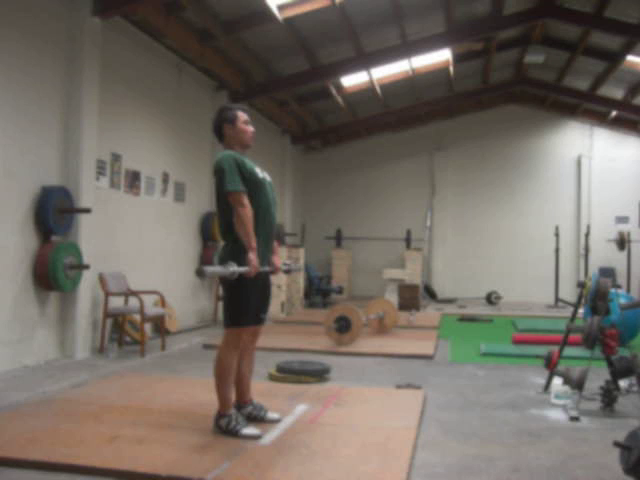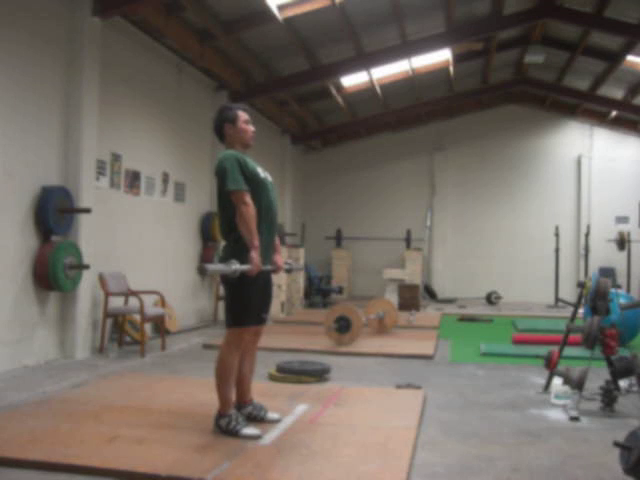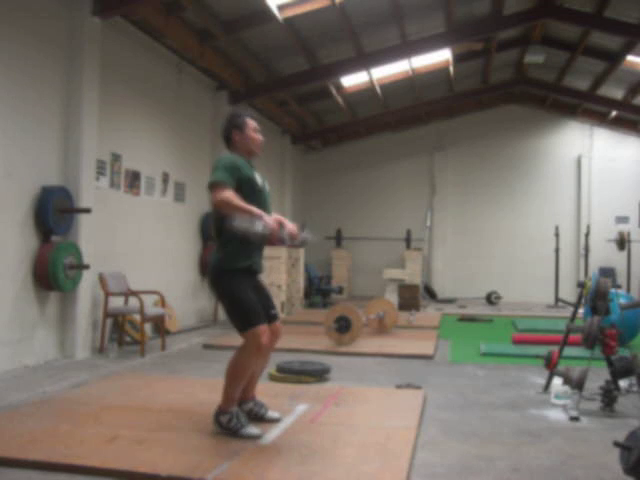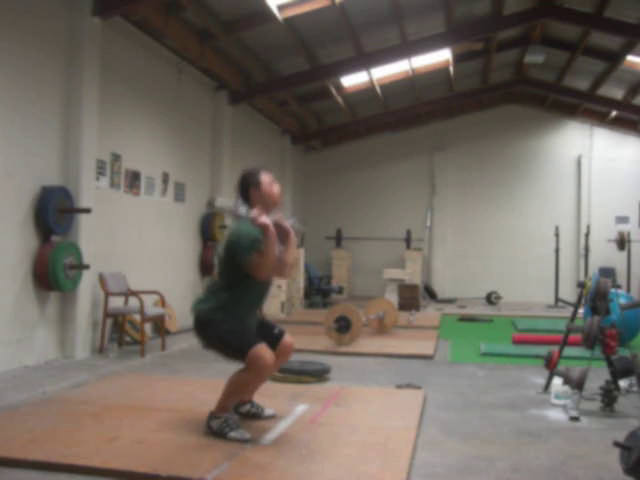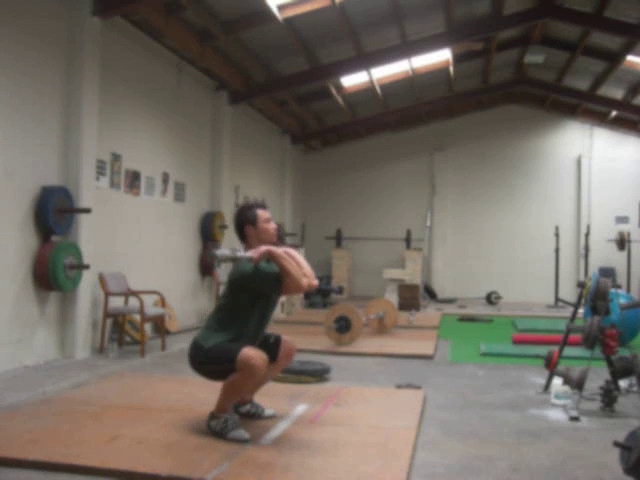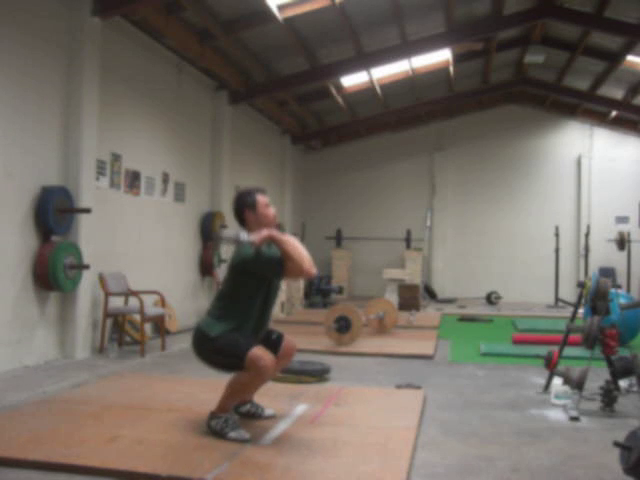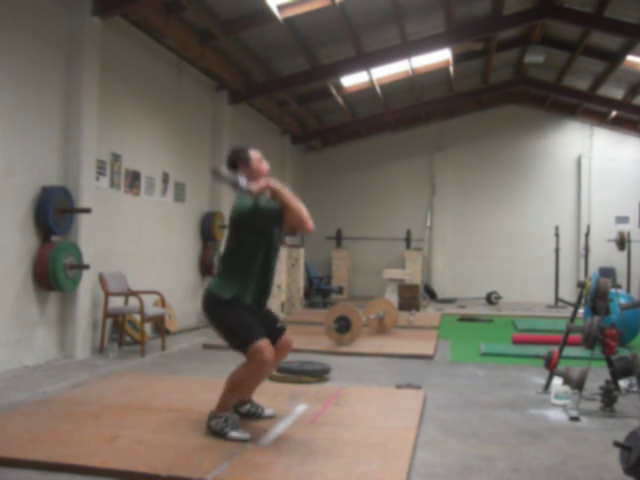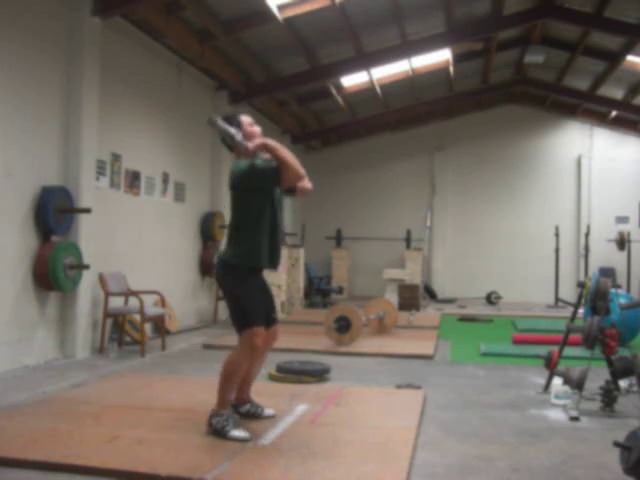
dt=0.2s
person 1, frame 1
left shoulder: (248, 163)
right shoulder: (228, 160)
right elbow: (241, 206)
left wrist: (274, 252)
right wrist: (250, 252)
left hip: (259, 264)
right hip: (243, 263)
left knee: (250, 337)
right knee: (235, 338)
left ankle: (245, 404)
right ankle: (225, 414)
person 1, frame 2
left shoulder: (250, 164)
right shoulder: (231, 160)
left elbow: (267, 211)
right elbow: (244, 206)
left wrist: (275, 251)
right wrist: (254, 250)
left hip: (259, 264)
right hip: (243, 262)
left knee: (252, 337)
right knee: (237, 337)
left ankle: (245, 404)
right ankle: (226, 414)
person 1, frame 3
left shoulder: (250, 170)
right shoulder: (229, 163)
left elbow: (263, 212)
right elbow: (219, 198)
left wrist: (283, 223)
right wrist: (261, 215)
left hip: (246, 270)
right hip: (228, 270)
left knee: (271, 336)
right knee: (259, 339)
left ankle: (247, 401)
right ankle: (227, 411)
person 1, frame 4
left shoulder: (265, 227)
right shoulder: (247, 232)
left elbow: (283, 269)
right elbow: (265, 272)
left wrist: (286, 232)
right wrist: (268, 230)
left hip: (240, 315)
right hip: (216, 319)
left knee: (285, 346)
right knee: (264, 359)
left ankle: (242, 400)
right ankle: (219, 415)
person 1, frame 5
left shoulder: (266, 264)
right shoulder: (250, 269)
left elbow: (311, 282)
right elbow: (300, 285)
left wrist: (288, 252)
right wrist: (275, 252)
left hip: (235, 340)
right hip: (210, 349)
left knee: (286, 349)
right knee: (255, 362)
left ankle: (243, 400)
right ankle: (220, 416)
person 1, frame 6
left shoulder: (266, 248)
right shoulder: (252, 253)
left elbow: (310, 269)
right elbow: (304, 271)
left wrist: (287, 240)
right wrist: (278, 237)
left hip: (239, 328)
right hip: (215, 336)
left knee: (286, 348)
right knee: (263, 362)
left ankle: (243, 400)
right ankle: (219, 415)
person 1, frame 7
left shoulder: (263, 203)
right shoulder: (249, 206)
left elbow: (306, 226)
right elbow: (302, 223)
left wrist: (276, 191)
right wrist: (274, 187)
left hip: (247, 297)
right hip: (225, 299)
left knee: (283, 345)
right knee: (262, 355)
left ankle: (242, 401)
right ankle: (219, 416)
person 1, frame 8
left shoulder: (260, 167)
right shoulder: (246, 169)
left elbow: (304, 185)
right elbow: (296, 173)
left wrist: (270, 149)
right wrist: (269, 145)
left hip: (251, 267)
right hip: (237, 268)
left knee: (268, 336)
right knee: (252, 340)
left ankle: (242, 401)
right ankle: (220, 414)
